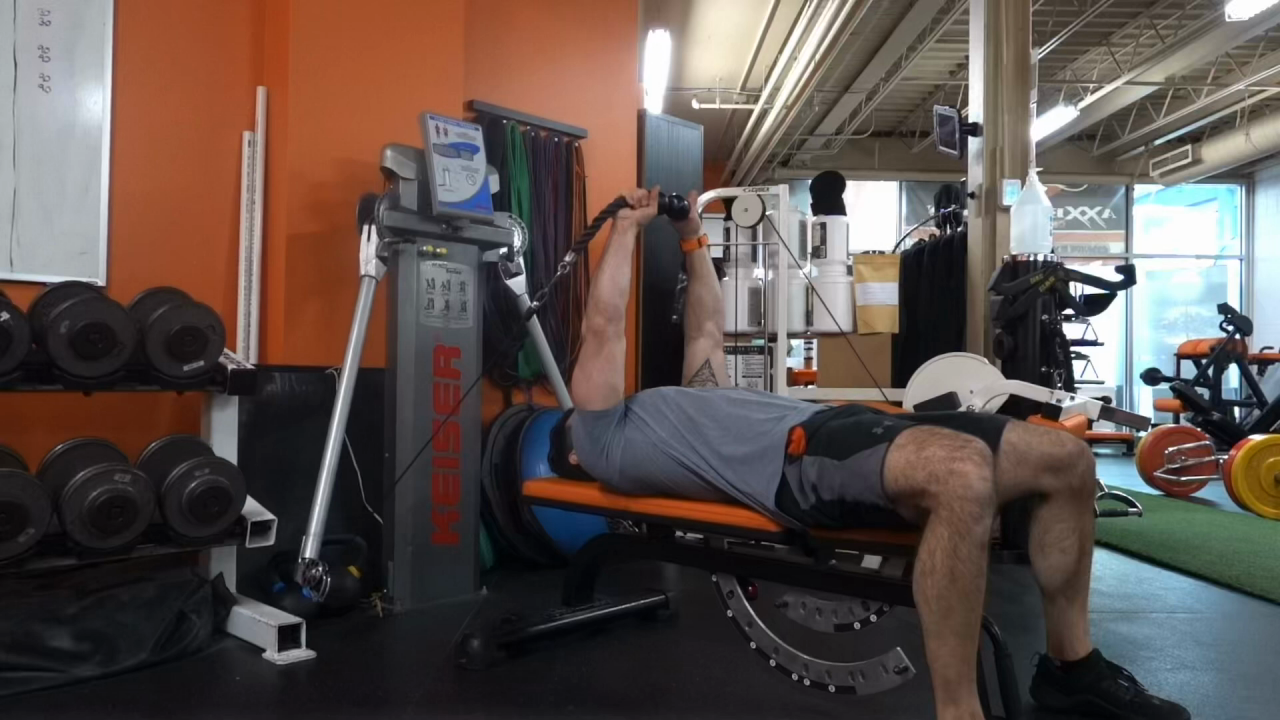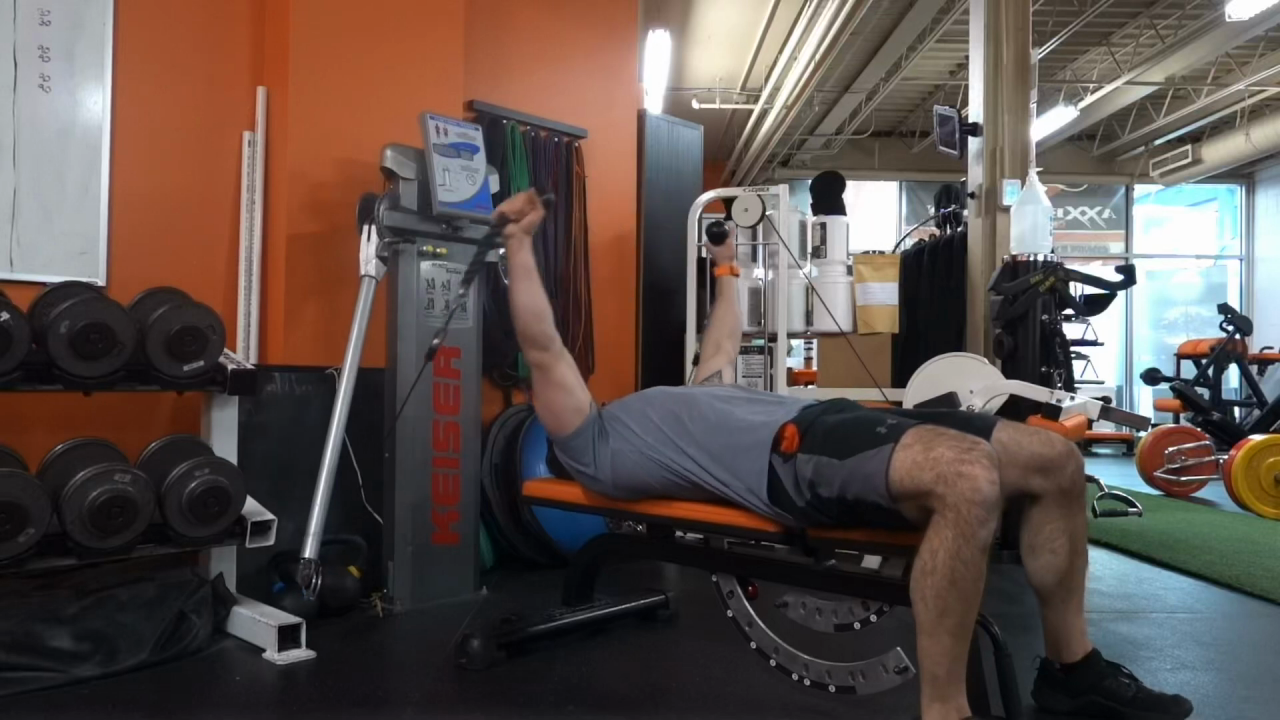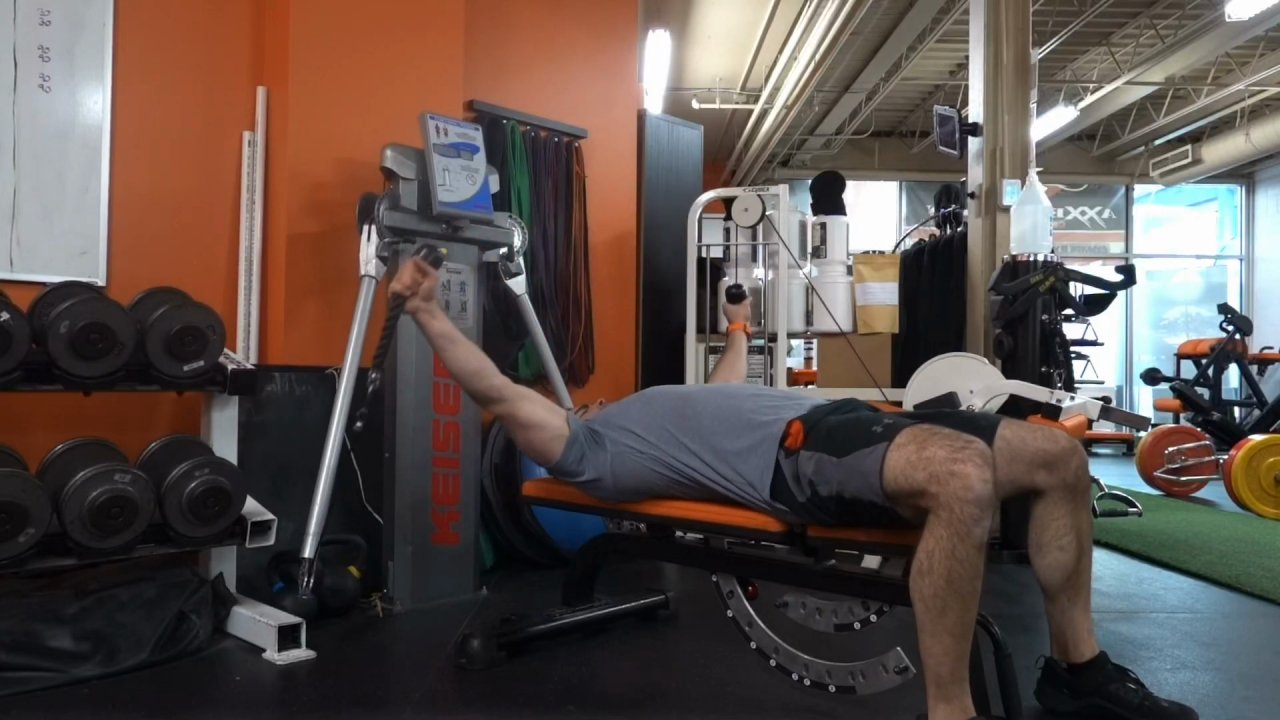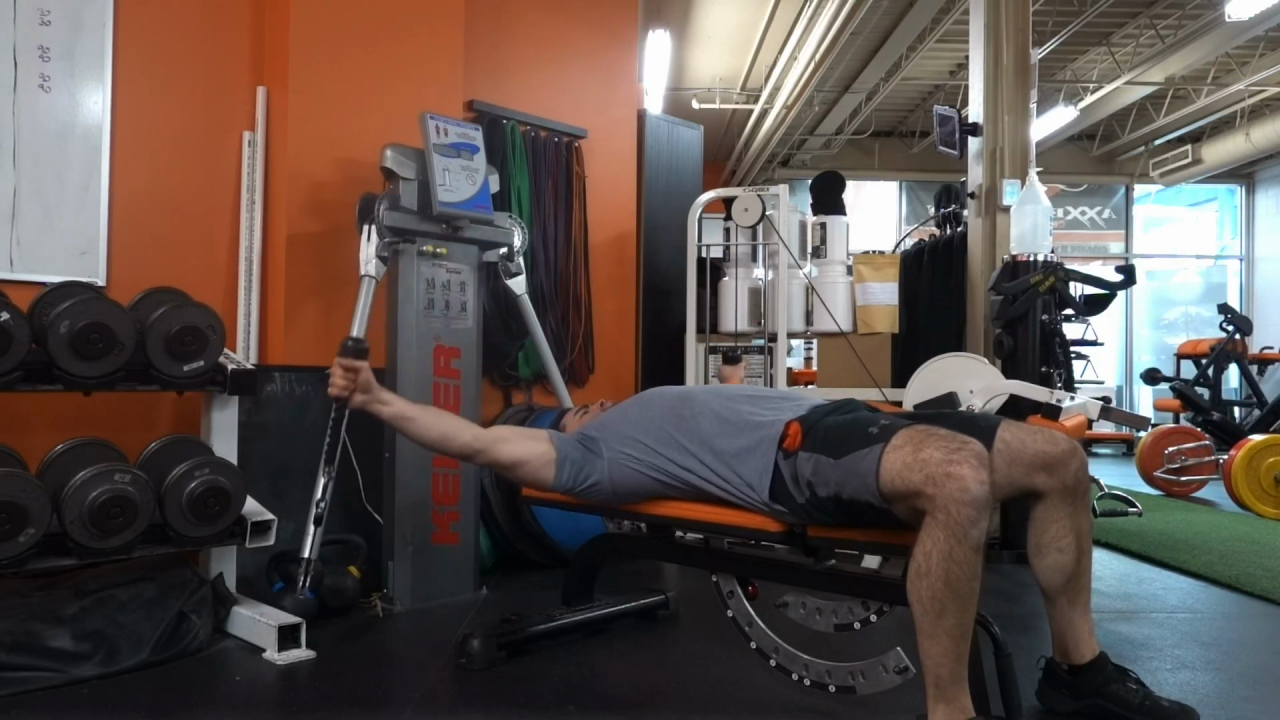
dt=0.5s
person 1, frame 1
left shoulder: (686, 405)
right shoulder: (606, 443)
left elbow: (707, 330)
right elbow: (602, 327)
left wrist: (693, 242)
right wrist: (626, 226)
left hip: (836, 424)
right hip: (794, 458)
left knee: (1066, 461)
right knee: (963, 477)
left ankle: (1071, 667)
person 1, frame 2
left shoulder: (666, 412)
right shoulder: (595, 450)
left elbow: (720, 351)
right elbow: (544, 353)
left wrist: (726, 273)
right wrist: (521, 240)
left hip: (832, 420)
right hip: (787, 453)
left knee: (1056, 463)
right knee: (970, 480)
person 1, frame 3
left shoulder: (652, 414)
right shoulder: (593, 454)
right elbow: (504, 397)
left wrist: (737, 333)
right wrist: (428, 312)
left hip: (833, 418)
right hip: (792, 454)
left knee: (1059, 458)
right knee: (965, 478)
person 1, frame 4
left shoulder: (641, 419)
right shoulder: (589, 456)
right elbow: (483, 442)
left wrist: (732, 379)
right wrist: (376, 397)
left hip: (835, 416)
right hip: (792, 451)
left knee: (1057, 460)
right knee: (961, 478)
